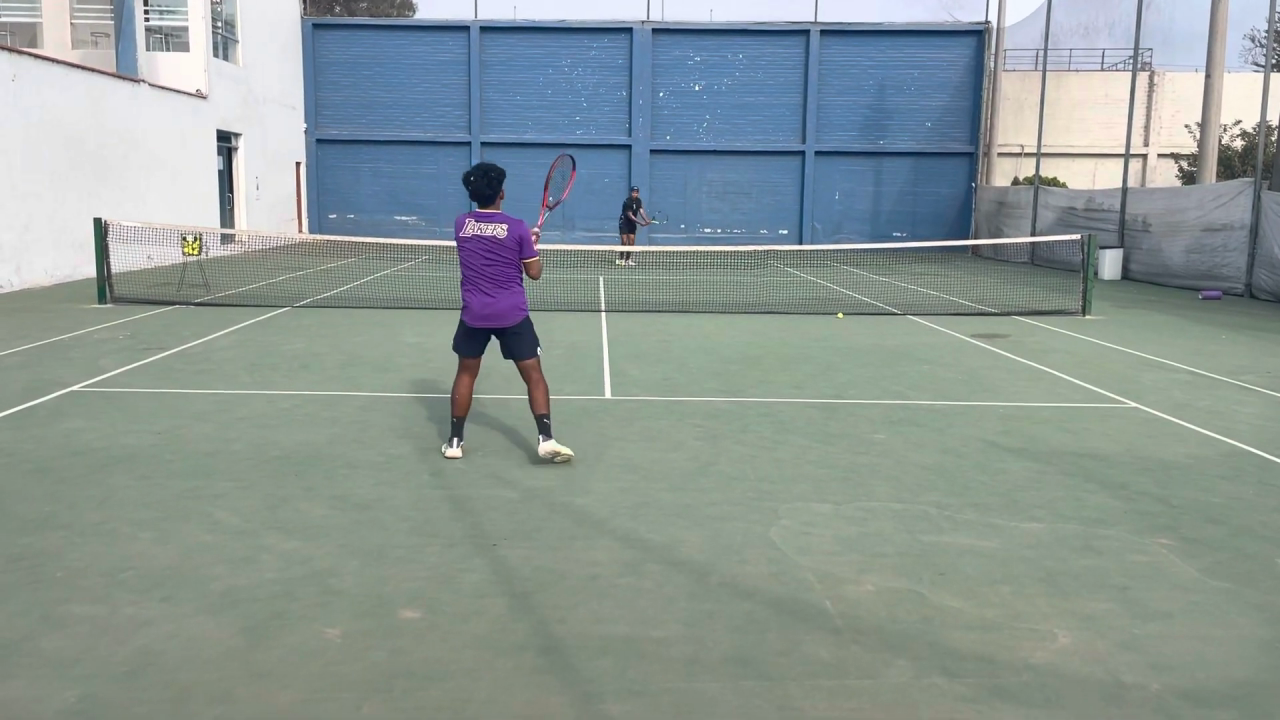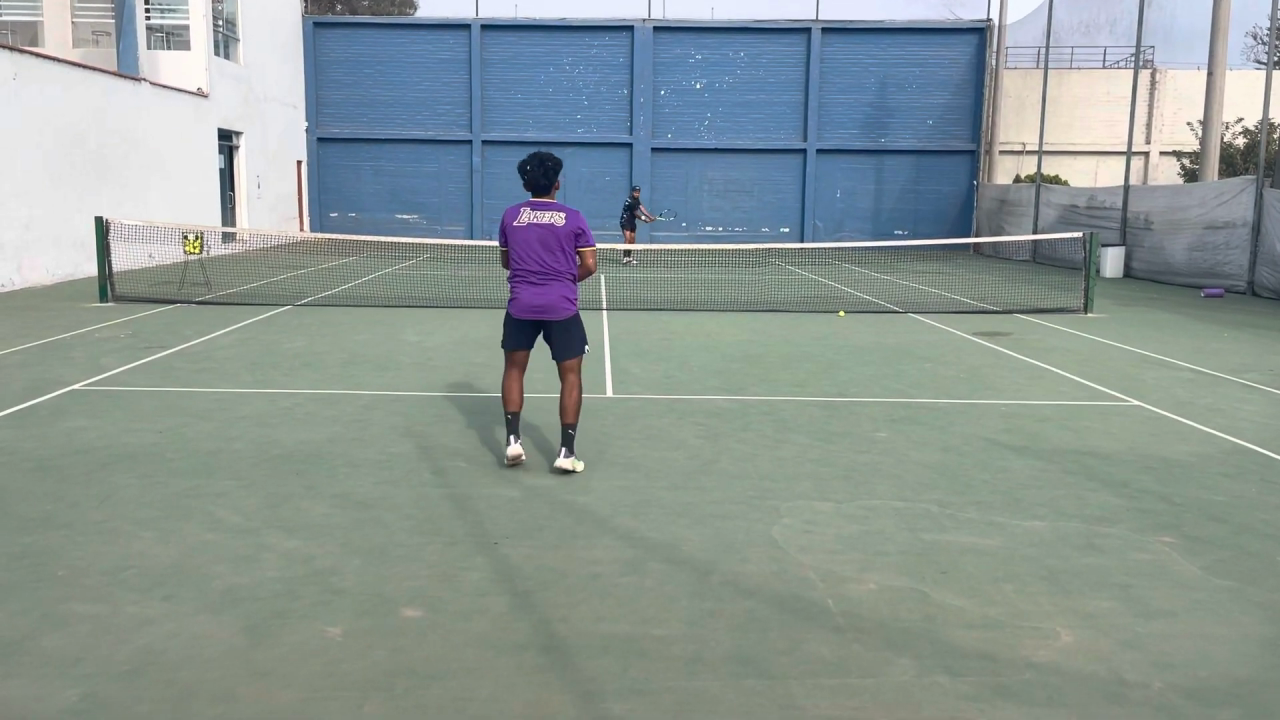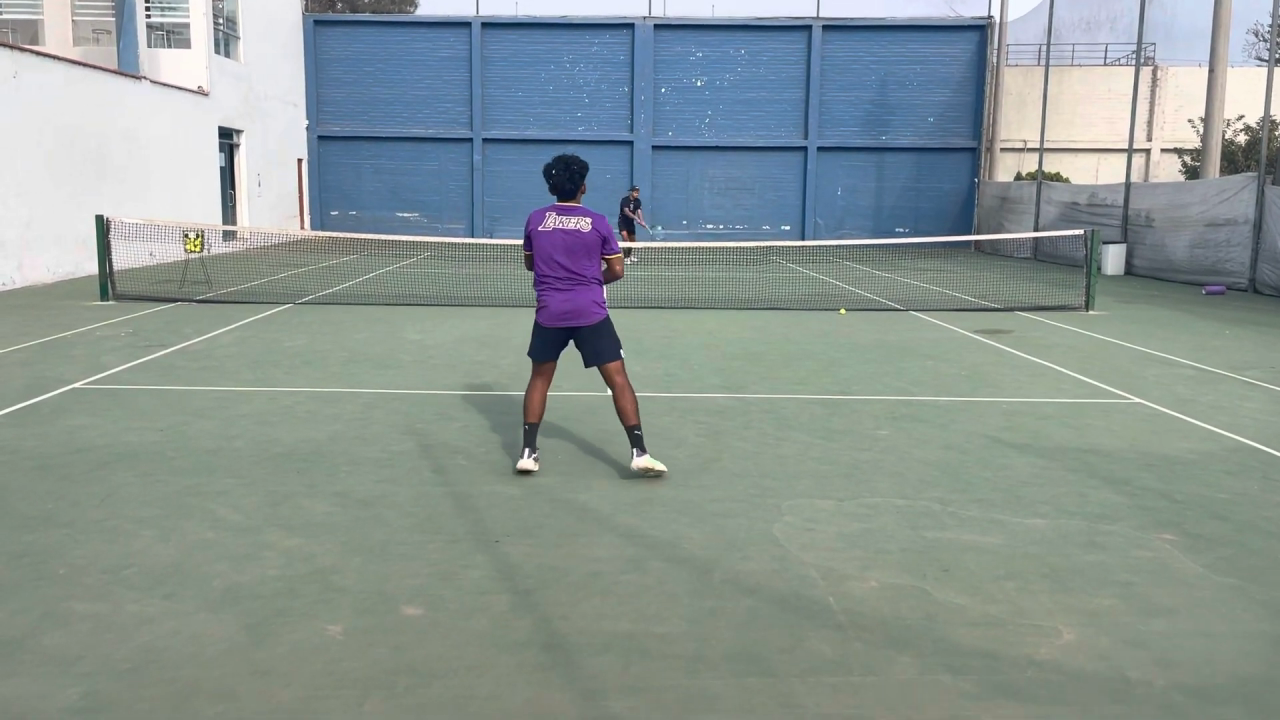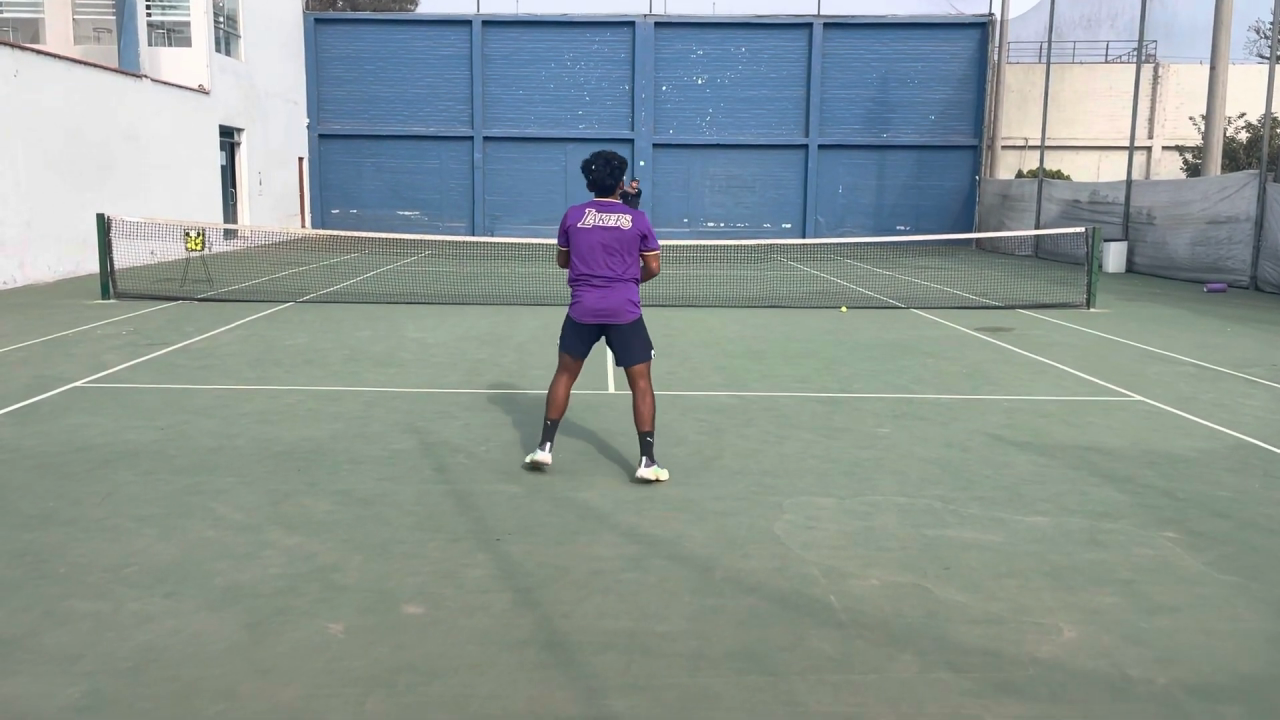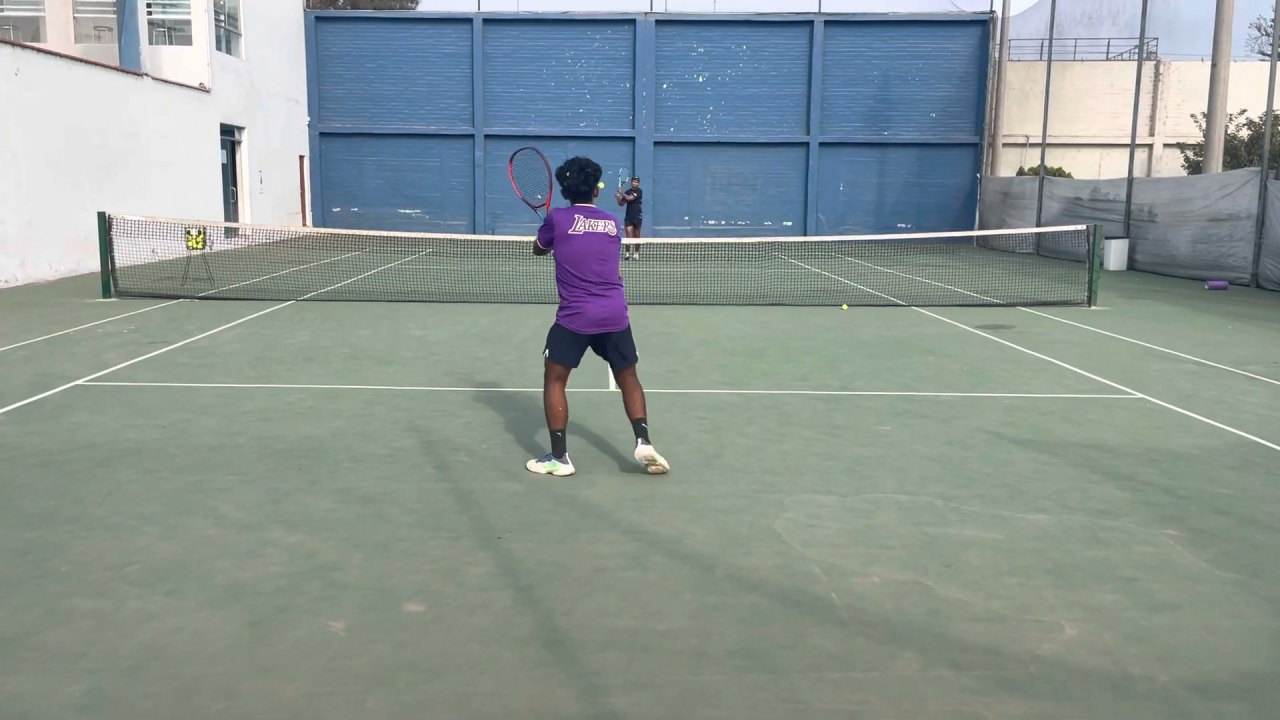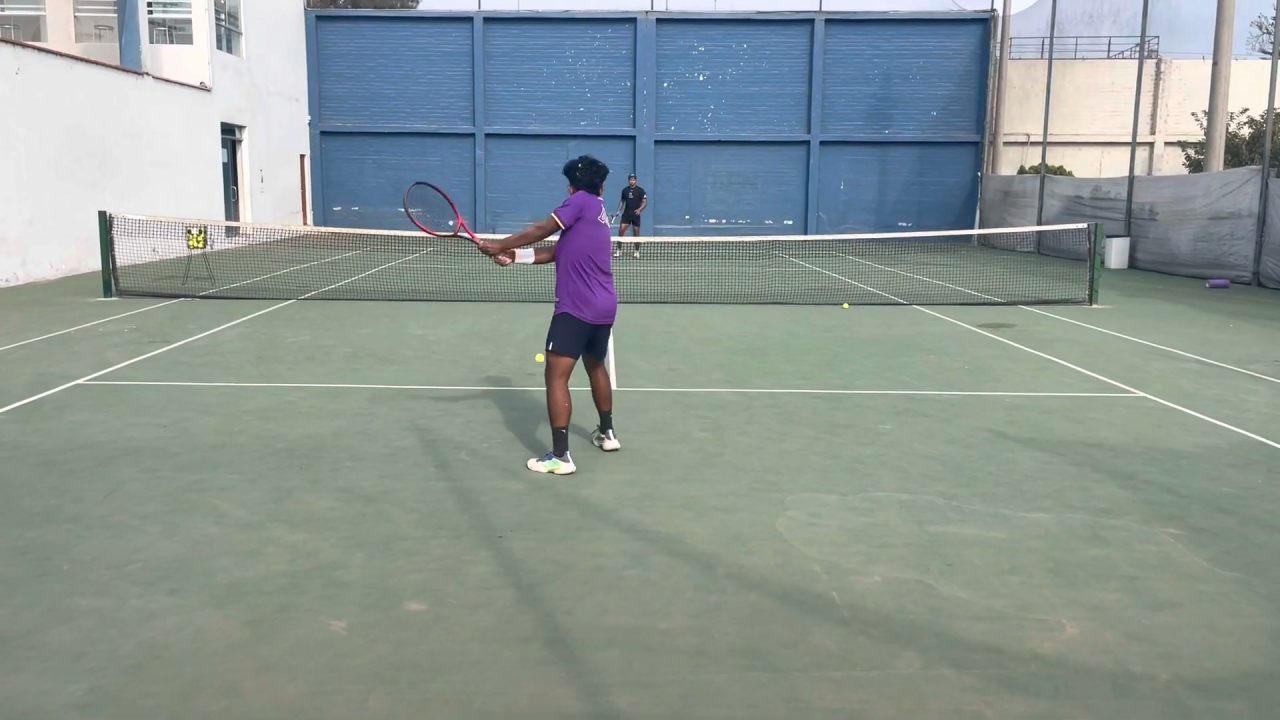
dt=0.4s
person 1, frame 1
left shoulder: (461, 224)
right shoulder: (517, 228)
right elbow: (534, 273)
right wrist: (532, 241)
left hip: (473, 314)
right hip: (512, 314)
left knee: (465, 374)
right knee: (533, 375)
left ankle: (455, 440)
right ankle: (546, 438)
person 1, frame 2
left shoulder: (510, 215)
right shoulder: (572, 217)
right elbow: (589, 265)
left hip: (521, 306)
right hip: (561, 307)
left knee: (513, 370)
right knee: (571, 377)
left ankle: (513, 439)
right ankle: (567, 451)
person 1, frame 3
left shoulder: (535, 220)
right shoulder: (597, 222)
right elbow: (616, 270)
left hip: (549, 313)
right hip: (590, 313)
left knee: (539, 379)
right knee: (618, 379)
left ankle: (528, 451)
right ankle: (639, 452)
person 1, frame 4
left shoulder: (572, 216)
right shoulder: (637, 219)
left elbow: (562, 261)
right elbow: (653, 268)
left hip: (582, 310)
right hip: (625, 310)
left knee: (565, 375)
right knee: (641, 382)
left ankle: (544, 446)
right ankle: (647, 461)
person 1, frame 5
left shoulder: (557, 218)
right shoulder: (612, 223)
left elbow: (539, 249)
left hip: (574, 318)
right hip: (615, 316)
left knee: (554, 381)
right knee: (628, 380)
left ankle: (559, 457)
right ankle: (644, 443)
person 1, frame 6
left shoulder: (582, 202)
right shoulder: (598, 213)
left elbow: (542, 231)
right elbow: (556, 253)
left wrist: (500, 244)
right wrist: (514, 256)
left hip: (577, 308)
right hip: (605, 307)
left knee: (557, 377)
right knee: (597, 367)
left ankle: (560, 456)
right ankle: (607, 433)
